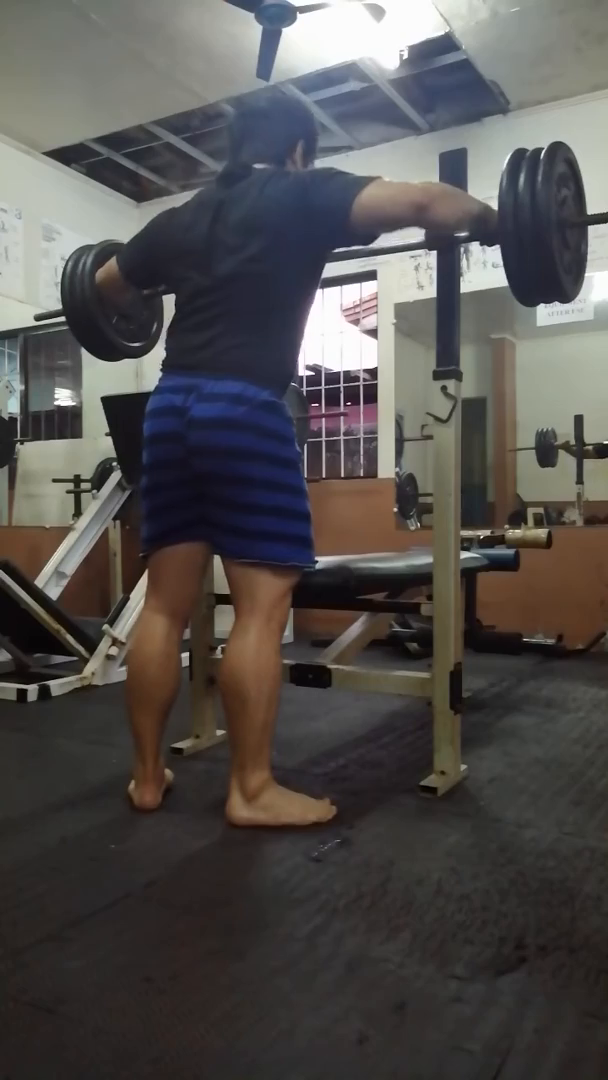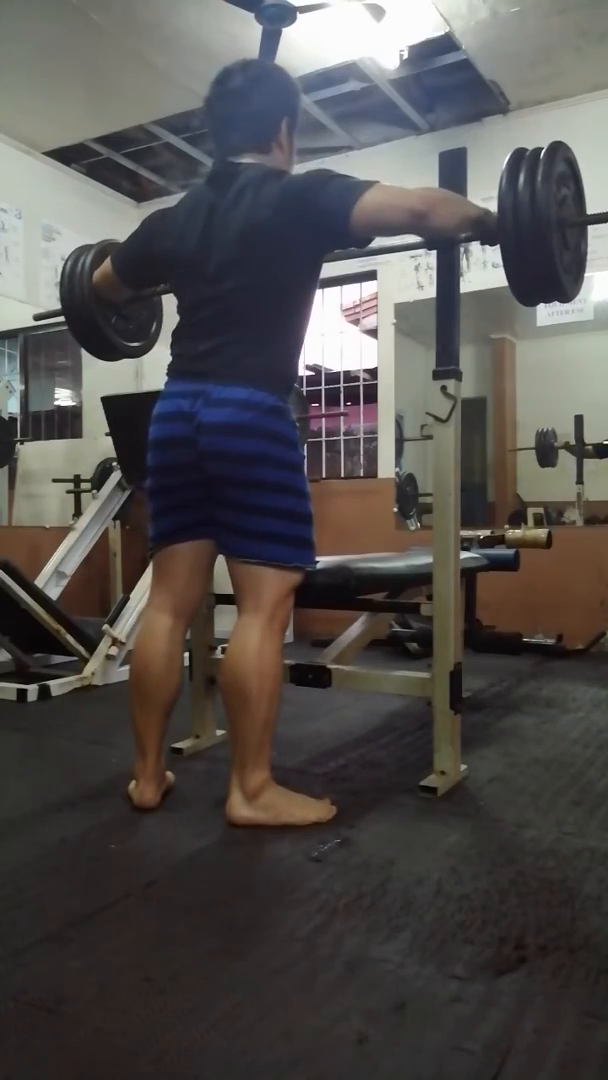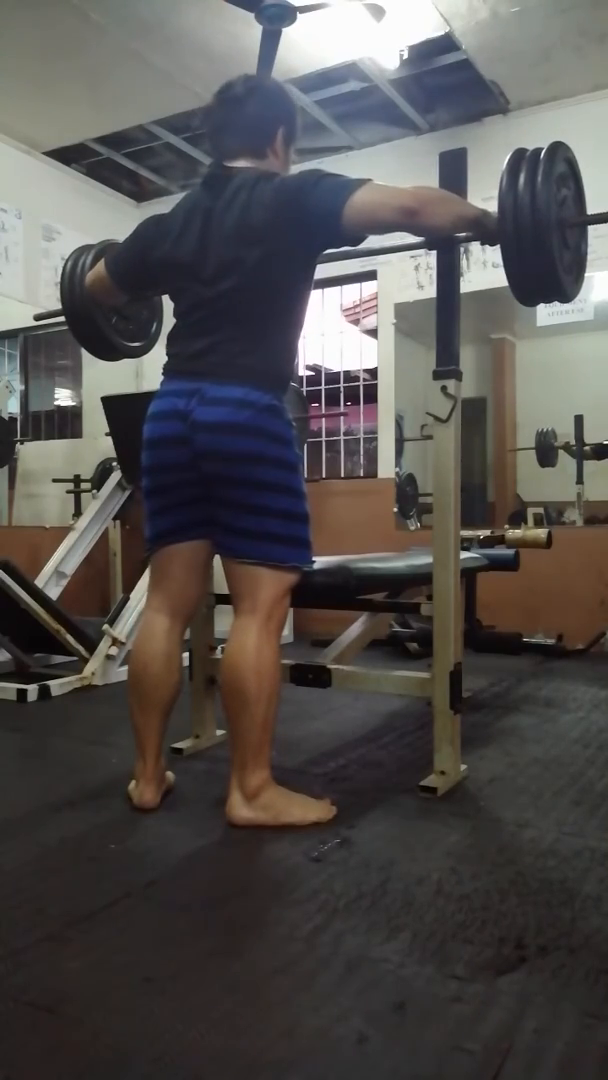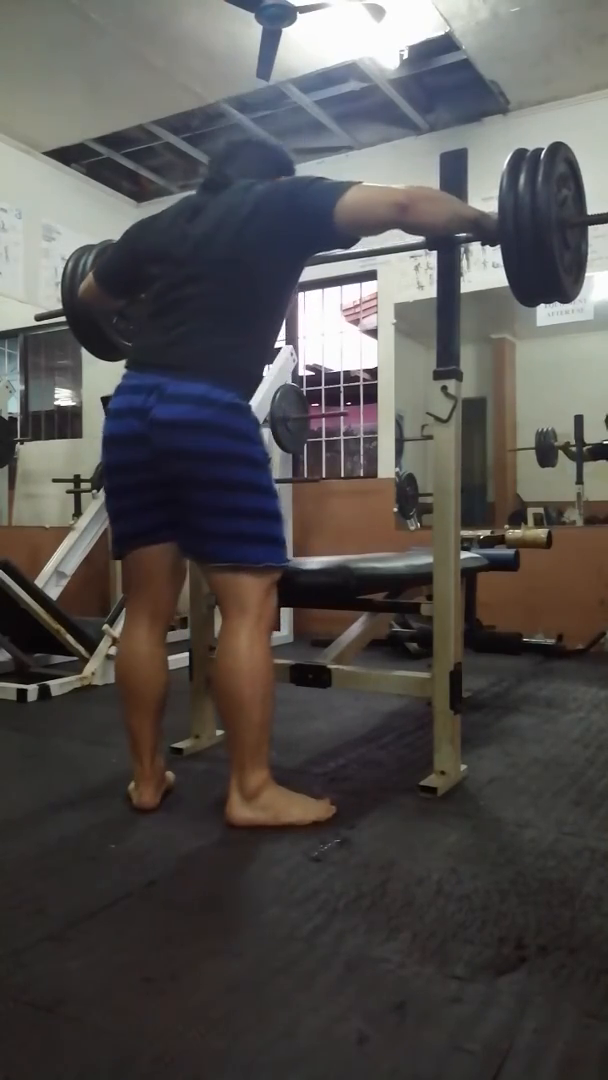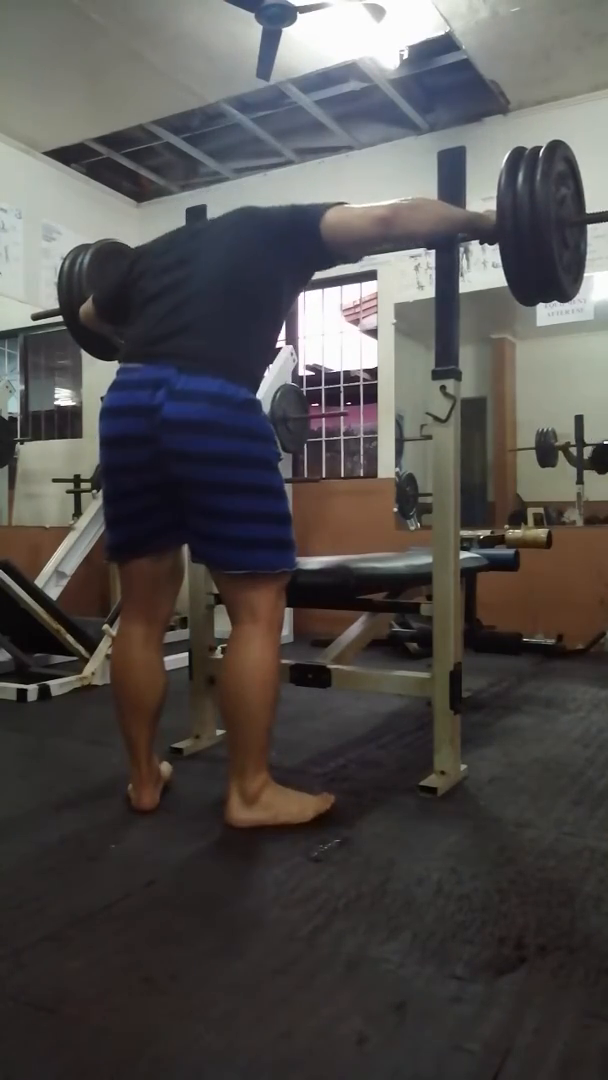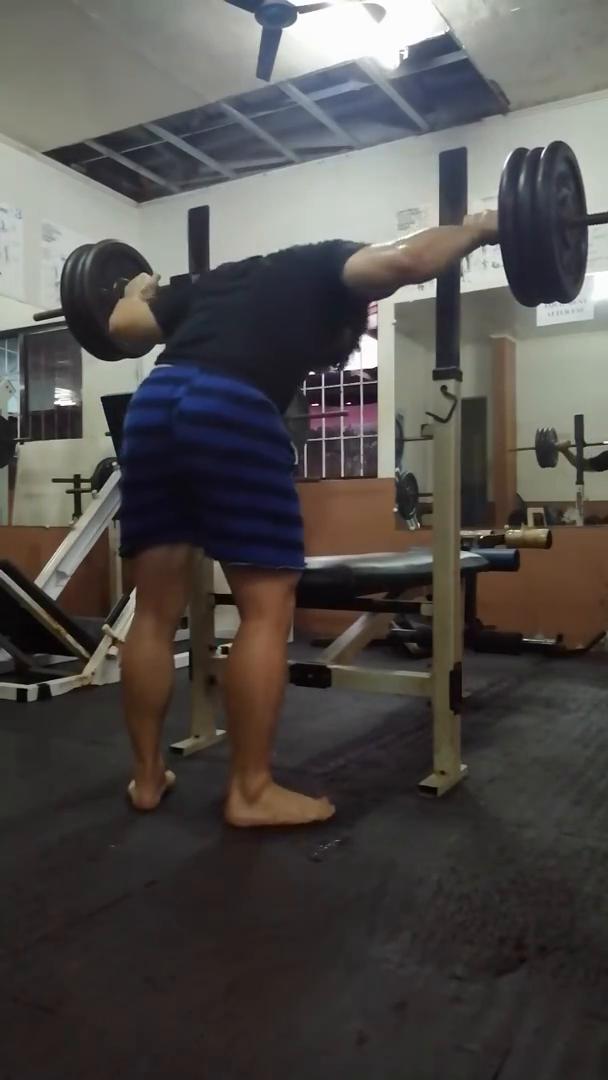
dt=0.7s
person 1, frame 1
left shoulder: (186, 215)
right shoulder: (304, 196)
left elbow: (108, 283)
right elbow: (417, 200)
right wrist: (487, 218)
left hip: (170, 404)
right hip: (244, 410)
left knee: (165, 603)
right knee: (262, 603)
left ankle: (147, 776)
right ankle: (252, 790)
person 1, frame 2
left shoulder: (177, 217)
right shoulder: (298, 197)
left elbow: (104, 284)
right elbow: (415, 207)
right wrist: (488, 222)
left hip: (176, 410)
right hip: (248, 413)
left knee: (169, 602)
right knee: (265, 604)
left ankle: (147, 774)
right ankle: (252, 791)
person 1, frame 3
left shoulder: (172, 222)
right shoulder: (293, 199)
left elbow: (98, 286)
right elbow: (408, 206)
right wrist: (483, 221)
left hip: (172, 410)
right hip: (245, 414)
left knee: (168, 603)
right knee: (261, 605)
left ankle: (148, 774)
right ankle: (253, 790)
person 1, frame 4
left shoulder: (161, 224)
right shoulder: (284, 203)
left elbow: (90, 295)
right elbow: (403, 204)
right wrist: (482, 221)
left hip: (130, 407)
right hip: (208, 412)
left knee: (147, 610)
right knee: (249, 605)
left ankle: (147, 776)
right ankle: (252, 791)
person 1, frame 5
left shoulder: (160, 247)
right shoulder: (280, 231)
left elbow: (92, 315)
right elbow: (385, 219)
right wrist: (478, 222)
left hip: (126, 404)
right hip: (213, 407)
left knee: (142, 613)
right knee: (257, 609)
left ankle: (143, 778)
right ankle: (251, 793)
person 1, frame 6
left shoulder: (226, 278)
right shoulder: (328, 266)
left elbow: (122, 324)
right elbow: (400, 261)
left wrist: (137, 291)
right wrist: (476, 231)
left hip: (152, 402)
right hip: (232, 411)
left knee: (155, 613)
right knee: (267, 609)
left ankle: (147, 776)
right ankle: (251, 793)
